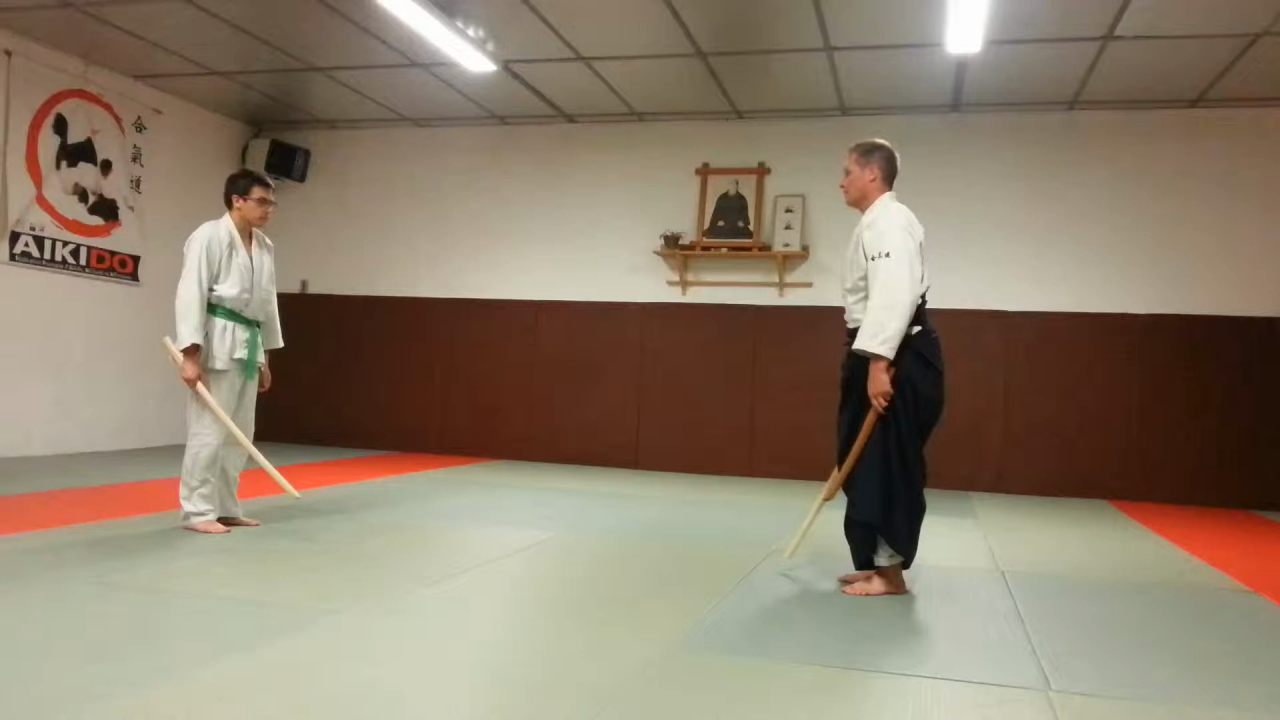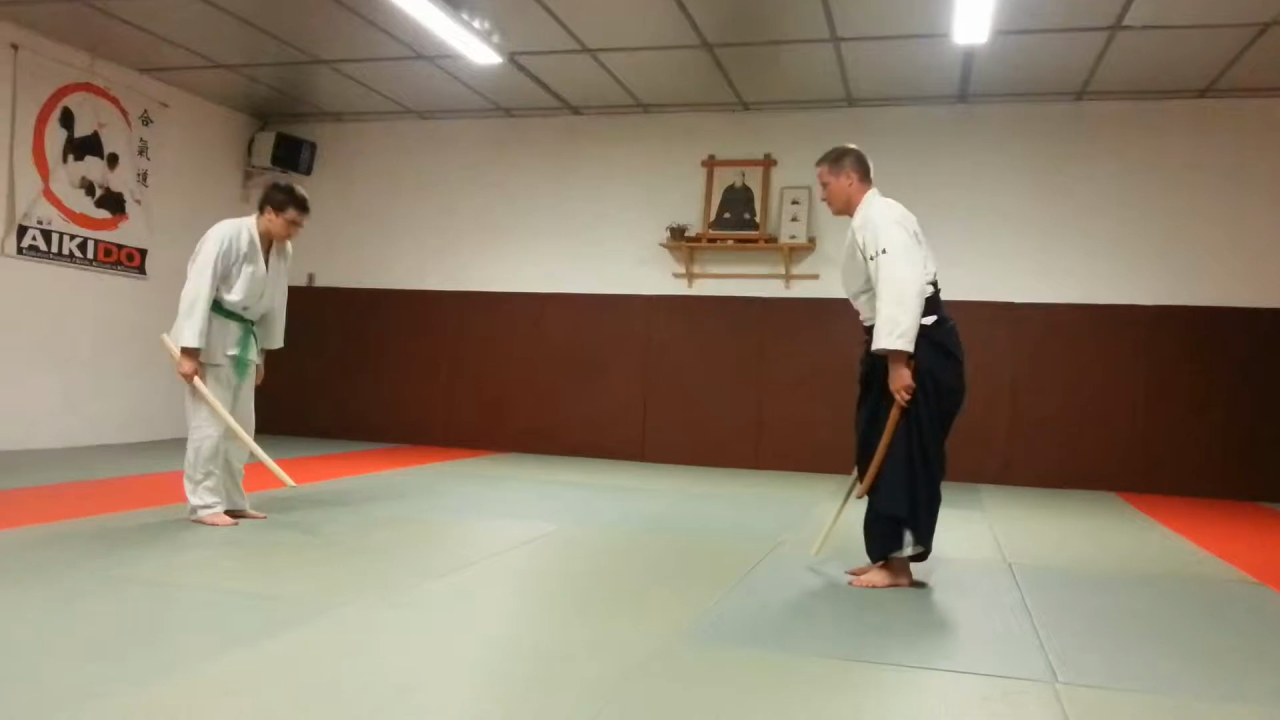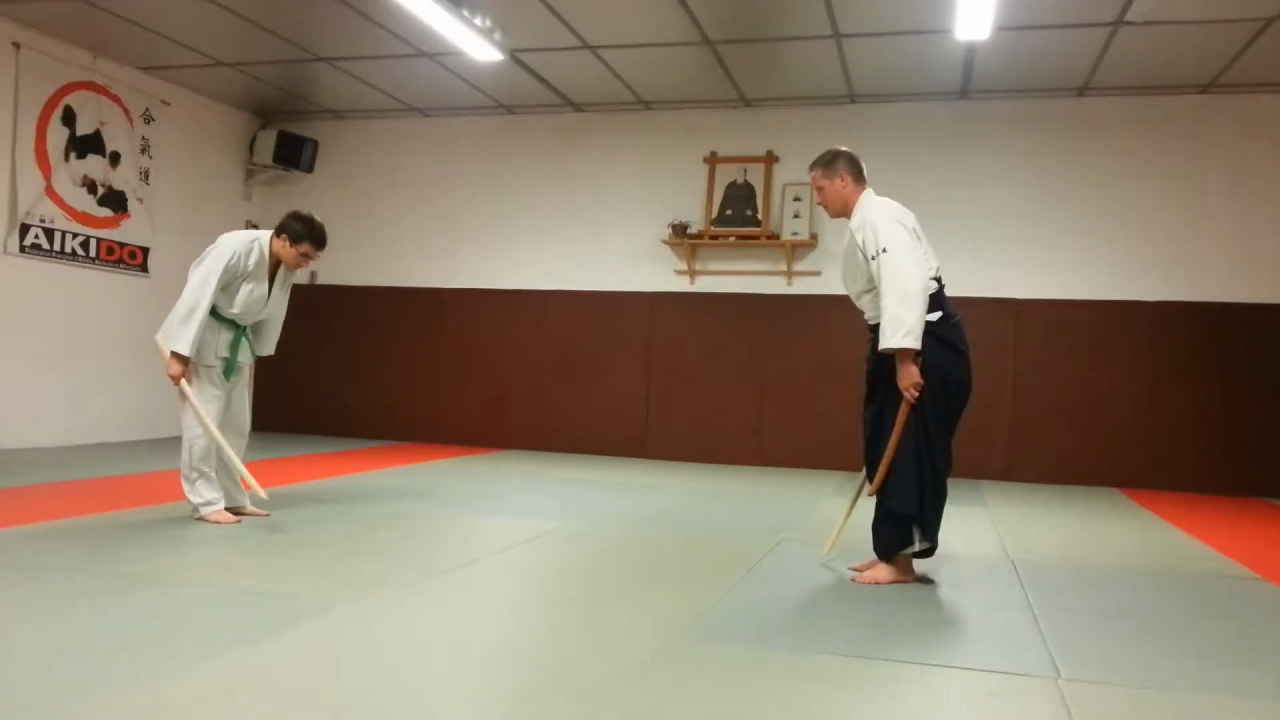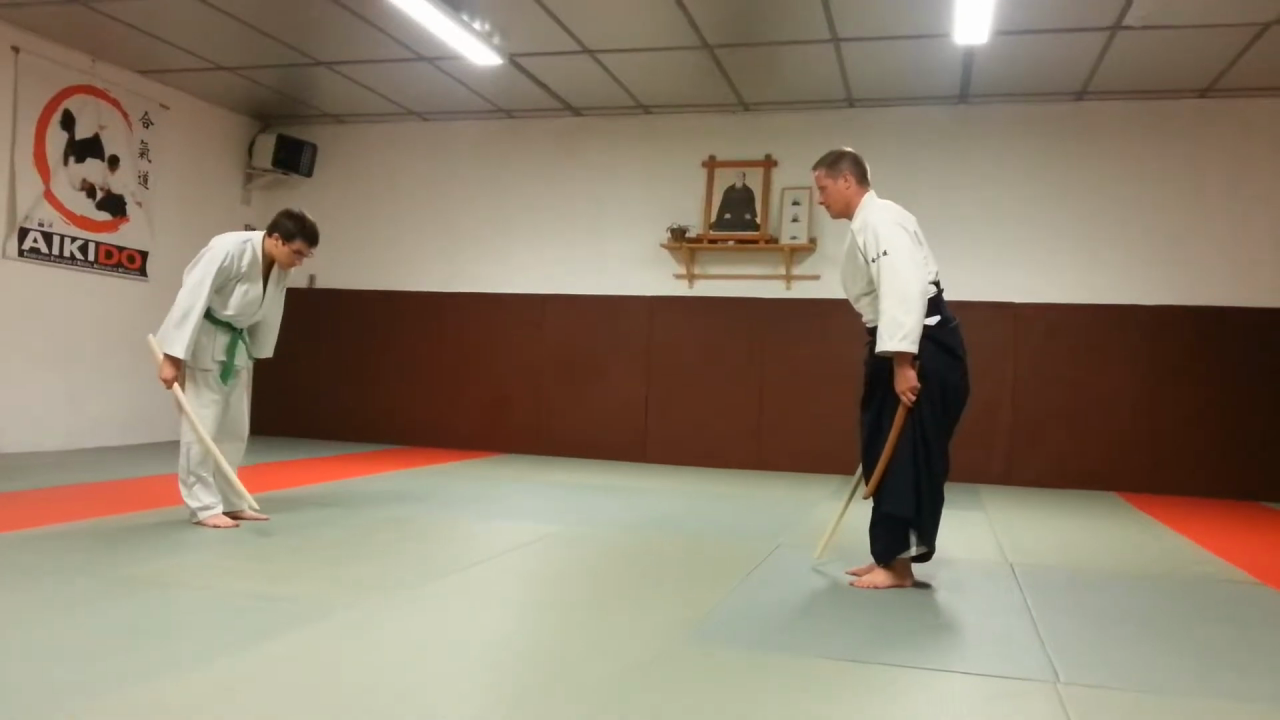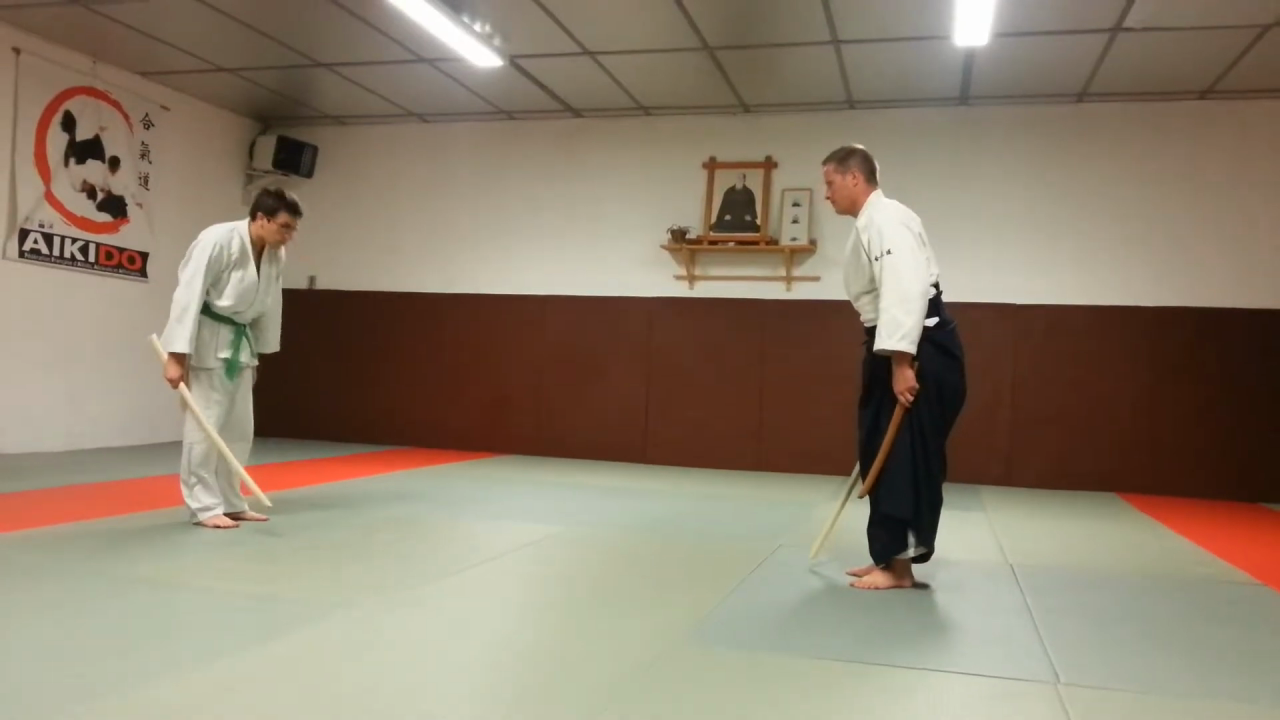
dt=0.3s
person 1, frame 1
left shoulder: (890, 221)
right shoulder: (876, 223)
left elbow: (895, 298)
left wrist: (880, 366)
left hip: (897, 360)
right hip: (882, 355)
left knee: (889, 463)
right knee: (868, 461)
left ankle: (889, 571)
right ankle: (878, 562)
person 1, frame 2
left shoulder: (881, 218)
right shoulder: (867, 223)
left elbow: (902, 290)
left wrist: (899, 361)
right wrist: (889, 358)
left hip: (920, 351)
right hip: (901, 347)
left knee: (905, 454)
right knee: (882, 453)
left ankle: (896, 564)
right ankle: (889, 555)
person 1, frame 3
left shoulder: (879, 217)
right shoulder: (866, 224)
left elbow: (906, 287)
left wrist: (906, 360)
right wrist: (894, 357)
left hip: (926, 346)
right hip: (904, 344)
left knee: (911, 451)
right knee: (889, 450)
left ankle: (901, 559)
right ankle: (894, 551)
person 1, frame 4
left shoulder: (881, 219)
right shoulder: (866, 225)
left elbow: (905, 291)
left wrist: (904, 363)
right wrist: (894, 360)
left hip: (923, 351)
right hip: (903, 347)
left knee: (908, 456)
right knee: (886, 455)
left ankle: (899, 565)
right ankle: (891, 555)
person 1, frame 5
left shoulder: (887, 219)
right shoulder: (870, 225)
left elbow: (906, 292)
left wrist: (902, 363)
left hip: (920, 352)
right hip: (901, 349)
left knee: (906, 457)
right knee: (884, 455)
left ankle: (899, 565)
right ankle: (891, 557)
person 2, frame 1
left shoulder: (264, 247)
right shoulder: (209, 237)
right elbow: (191, 295)
left wrist: (263, 357)
right wrist: (190, 354)
left hip: (247, 346)
right hip: (217, 345)
left knee: (239, 433)
right knee: (209, 430)
left ankle: (225, 508)
right ankle: (198, 511)
person 2, frame 2
left shoulder: (281, 250)
right shoulder: (226, 235)
right elbow: (197, 290)
left wrist: (261, 355)
right wrist: (189, 352)
left hip: (243, 342)
right hip: (211, 340)
left knee: (240, 425)
right knee: (208, 422)
left ankle: (231, 500)
right ankle: (205, 504)
person 2, frame 3
left shoulder: (287, 266)
right shoulder: (236, 248)
right elbow: (196, 297)
left wrist: (251, 357)
right wrist: (179, 355)
left hip: (236, 342)
right hip: (203, 339)
left knee: (236, 424)
right knee: (203, 421)
left ankle: (231, 498)
right ankle: (206, 502)
person 2, frame 4
left shoulder: (281, 267)
right shoulder: (229, 249)
right elbow: (191, 300)
left wrist: (250, 358)
right wrist: (173, 358)
left hip: (234, 345)
right hip: (202, 343)
left knee: (235, 428)
right knee: (203, 425)
left ankle: (229, 502)
right ankle: (204, 506)
person 2, frame 5
left shoulder: (275, 254)
right shoulder: (217, 240)
right elbow: (188, 296)
left wrist: (255, 356)
right wrist: (177, 356)
left hip: (238, 344)
right hip: (205, 342)
left knee: (239, 428)
right knee: (205, 426)
left ankle: (231, 502)
right ankle: (205, 506)
